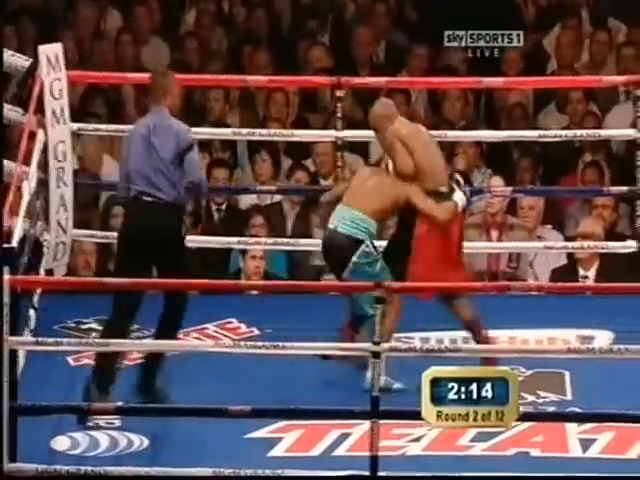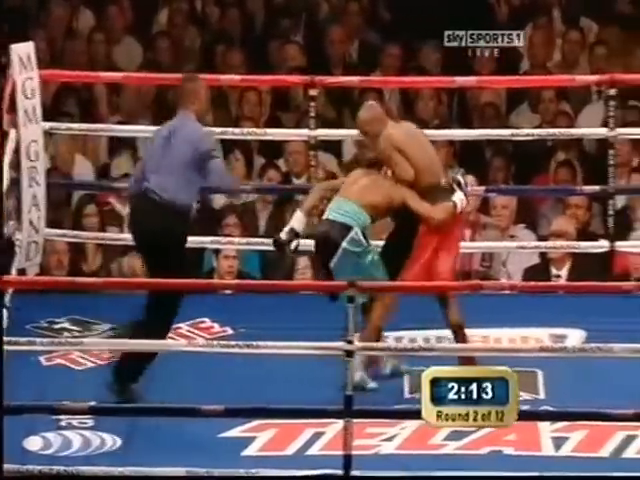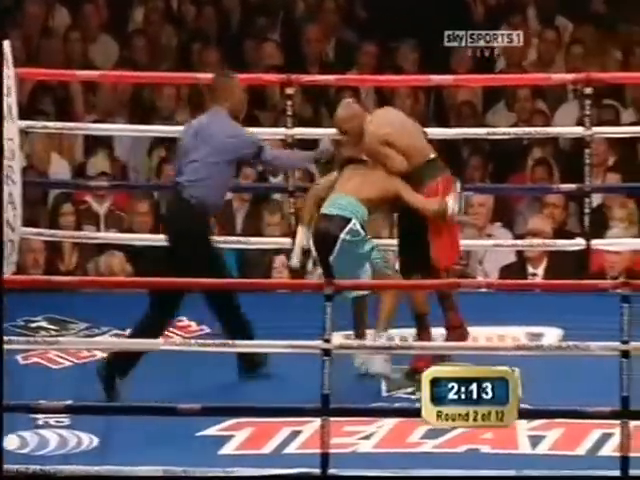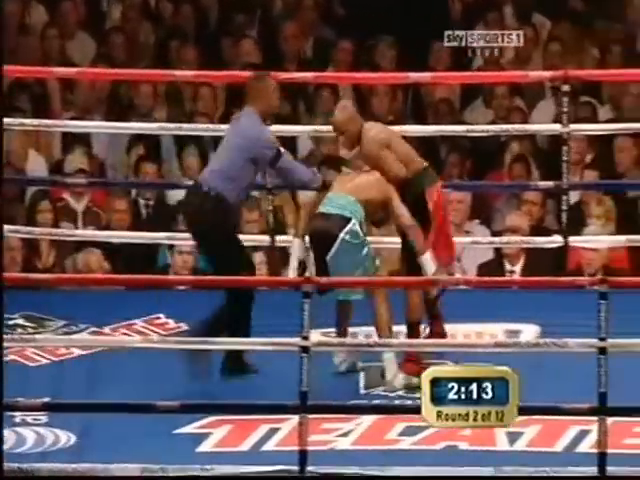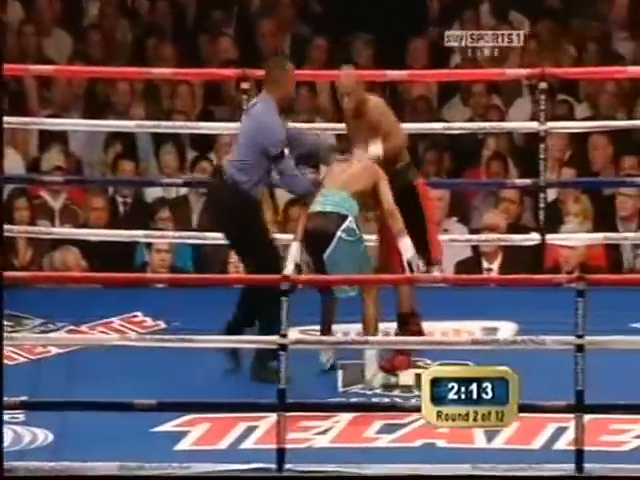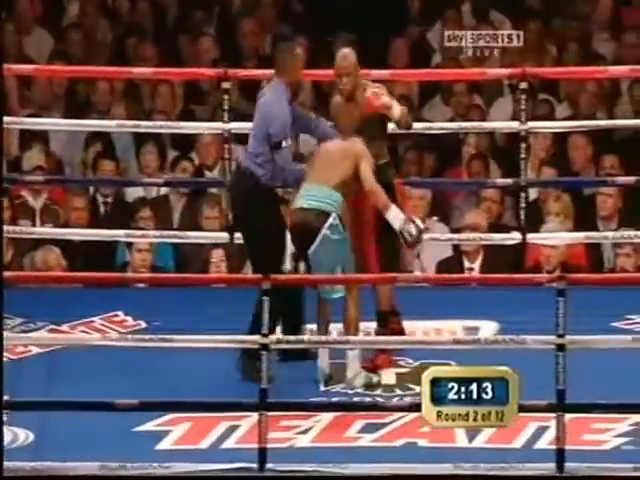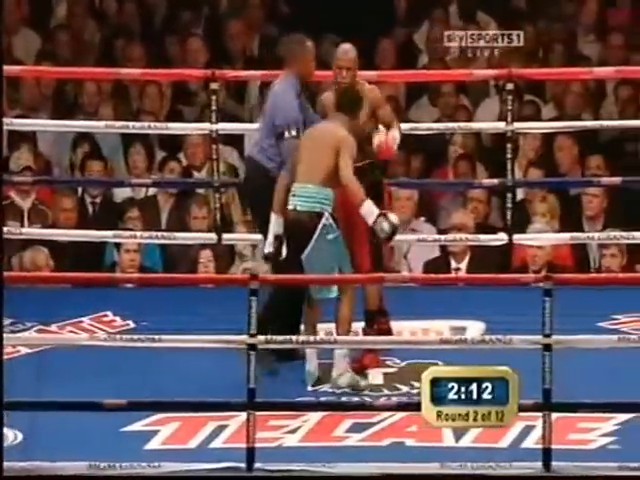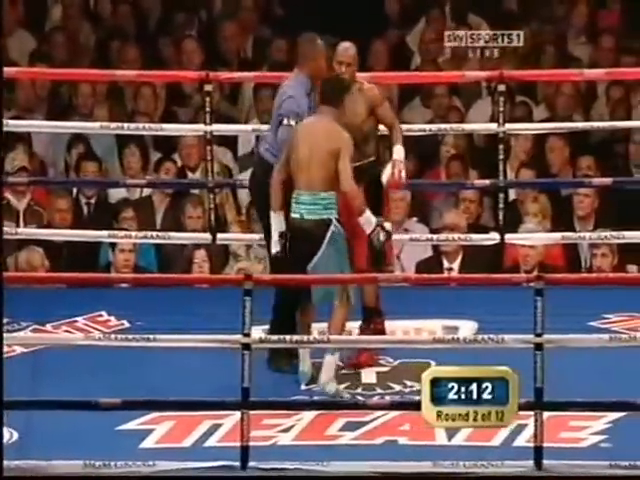
dt=0.2s
person 1, frame 1
left shoulder: (135, 132)
right shoulder: (179, 131)
left elbow: (124, 185)
right elbow: (196, 180)
right wrist: (206, 198)
left hip: (135, 217)
right hip: (165, 220)
left knee: (124, 305)
right knee: (176, 301)
left ankle: (99, 382)
right ankle: (146, 379)
person 1, frame 2
left shoulder: (160, 133)
right shoulder: (199, 136)
left elbow: (140, 178)
right elbow: (223, 184)
left hip: (144, 213)
right hip: (167, 220)
left knee: (166, 294)
right knee: (165, 302)
right ankle: (124, 377)
person 1, frame 3
left shoulder: (195, 127)
right shoulder: (233, 133)
right elbow: (275, 159)
right wrist: (312, 157)
left hip: (181, 211)
right hip: (190, 219)
right knee: (165, 304)
left ankle: (248, 356)
right ankle: (117, 365)
person 1, frame 4
left shoulder: (244, 124)
right shoulder: (257, 134)
left elbow: (276, 159)
right elbow: (292, 172)
left wrist: (315, 168)
right wrist: (323, 181)
left hip: (206, 204)
right hip: (210, 210)
left knee: (241, 280)
right knee: (241, 282)
left ankle: (234, 358)
right ankle: (204, 337)
person 1, frame 5
left shoulder: (263, 109)
right shoulder: (269, 125)
right elbow: (291, 179)
right wrist: (320, 190)
left hip: (231, 195)
right hip: (234, 200)
left knee: (262, 269)
right knee: (270, 274)
left ankle: (236, 336)
right ankle: (263, 358)
person 1, frame 6
left shoulder: (278, 97)
right shoulder: (277, 109)
left elbow: (309, 123)
right elbow: (286, 168)
left hip: (258, 188)
right hip: (253, 192)
left knee: (288, 260)
right knee: (274, 274)
left ankle: (291, 339)
right ankle: (251, 356)
person 1, frame 7
left shoulder: (291, 91)
right shoulder: (286, 99)
left elbow: (312, 124)
right elbow: (291, 155)
left hip: (269, 180)
right hip: (265, 182)
right ankle: (266, 339)
person 1, frame 8
left shoulder: (302, 90)
right shoulder: (295, 96)
right elbow: (285, 145)
right hip: (271, 180)
left ankle: (286, 345)
right ankle: (280, 350)
person 2, frame 1
left shoulder: (391, 135)
right shoulder: (418, 130)
left elbow: (407, 170)
right elbow: (426, 167)
left hip: (430, 211)
left knee: (395, 280)
right knee: (449, 284)
right ankle: (482, 342)
person 2, frame 2
left shoulder: (384, 143)
right shoulder: (408, 128)
left elbow: (408, 176)
right elbow: (421, 163)
left wrist: (387, 170)
left hip: (429, 204)
right hip: (446, 199)
left knee: (395, 273)
right knee: (439, 280)
left ankle: (369, 345)
right ankle: (463, 347)
person 2, frame 3
left shoulder: (371, 141)
right shoulder: (386, 113)
left elbow: (400, 167)
right elbow: (420, 134)
left hip: (425, 184)
right hip: (439, 175)
left knee: (414, 267)
right knee: (432, 261)
right ankle: (454, 323)
person 2, frame 4
left shoulder: (371, 141)
right shoulder: (369, 133)
left elbow: (398, 174)
left hip: (421, 192)
right hip: (416, 190)
left knee: (415, 270)
right knee: (419, 267)
left ankle: (414, 353)
right ankle: (436, 327)
person 2, frame 5
left shoulder: (375, 107)
right shoulder: (351, 115)
left elbow: (400, 142)
left wrist: (375, 152)
left hip: (402, 182)
left knee: (401, 264)
right knee: (394, 262)
left ankle: (403, 345)
right ankle: (413, 324)
person 2, frame 6
left shoulder: (374, 92)
right shoulder: (336, 103)
left elbow: (406, 121)
left wrist: (393, 107)
left hip: (379, 178)
left knee: (380, 261)
right knee: (370, 258)
right ankle: (393, 323)
person 2, frame 7
left shoulder: (371, 94)
right shoulder: (325, 100)
left elbow: (392, 124)
left wrist: (391, 138)
left hip: (368, 177)
left knee: (368, 259)
right knee: (360, 258)
right ankle: (382, 322)
person 2, frame 8
left shoulder: (370, 94)
left elbow: (394, 126)
left wrist: (397, 156)
left hip: (368, 177)
left knee: (368, 259)
right knee: (354, 258)
left ankle: (369, 337)
right ankle: (376, 322)
person 3, frame 1
left shoulder: (364, 173)
right shoulder: (406, 188)
left elbow: (327, 199)
right elbow: (441, 215)
left wrist: (327, 233)
right wrist: (459, 197)
left hip: (333, 239)
right hip: (355, 243)
left knee: (367, 298)
person 3, frame 2
left shoulder: (361, 174)
right shoulder: (401, 190)
left elbow: (319, 190)
right elbow: (436, 216)
left wrist: (295, 225)
right wrist: (459, 199)
left hip: (324, 232)
right hip: (346, 235)
left ankle: (367, 362)
right ankle: (356, 371)
person 3, frame 3
left shoulder: (350, 169)
right shoulder: (392, 182)
left elbow: (312, 194)
right elbow: (428, 208)
left wrist: (302, 236)
right wrist: (450, 204)
left hip: (322, 229)
right hip: (346, 228)
left ankle: (363, 356)
right ankle: (379, 357)
person 3, frame 4
left shoulder: (342, 177)
right shoulder: (385, 187)
left elbow: (307, 205)
right elbow: (408, 224)
left wrist: (297, 250)
right wrist: (427, 260)
left hip: (319, 226)
right hip: (344, 225)
left knee: (343, 289)
right knee: (379, 291)
left ankle: (342, 356)
right ankle: (392, 370)
person 3, frame 5
left shoulder: (336, 168)
right shoulder: (375, 171)
left elbow: (306, 211)
right elbow: (389, 209)
left wrist: (296, 250)
right wrist: (408, 249)
left hip: (316, 220)
right hip: (340, 223)
left knee: (331, 286)
right knee: (369, 289)
left ankle: (327, 355)
right ankle: (371, 370)
person 3, frame 6
left shoulder: (327, 147)
right shoulder: (360, 150)
right elbow: (370, 186)
left wrist: (294, 243)
right wrist: (399, 218)
left hip: (299, 215)
right hip: (322, 217)
left knee: (325, 289)
right knee: (350, 290)
left ankle: (324, 362)
right ankle: (354, 371)
person 3, frame 7
left shoulder: (311, 133)
right shoulder: (345, 138)
left elbow: (283, 181)
right elbow: (347, 180)
left wrist: (275, 225)
right wrist: (375, 214)
left hip: (293, 214)
right hip: (317, 214)
left knee: (311, 289)
right knee: (346, 288)
left ankle: (311, 365)
right ankle: (341, 366)
person 3, frame 8
left shoulder: (300, 129)
right shoulder: (340, 136)
left elbow: (278, 178)
right elbow: (348, 188)
left wrist: (277, 224)
right wrist: (371, 223)
left hip: (297, 218)
right hip: (323, 220)
left knee: (305, 295)
right knee: (340, 296)
left ankle: (305, 365)
right ankle: (327, 375)
